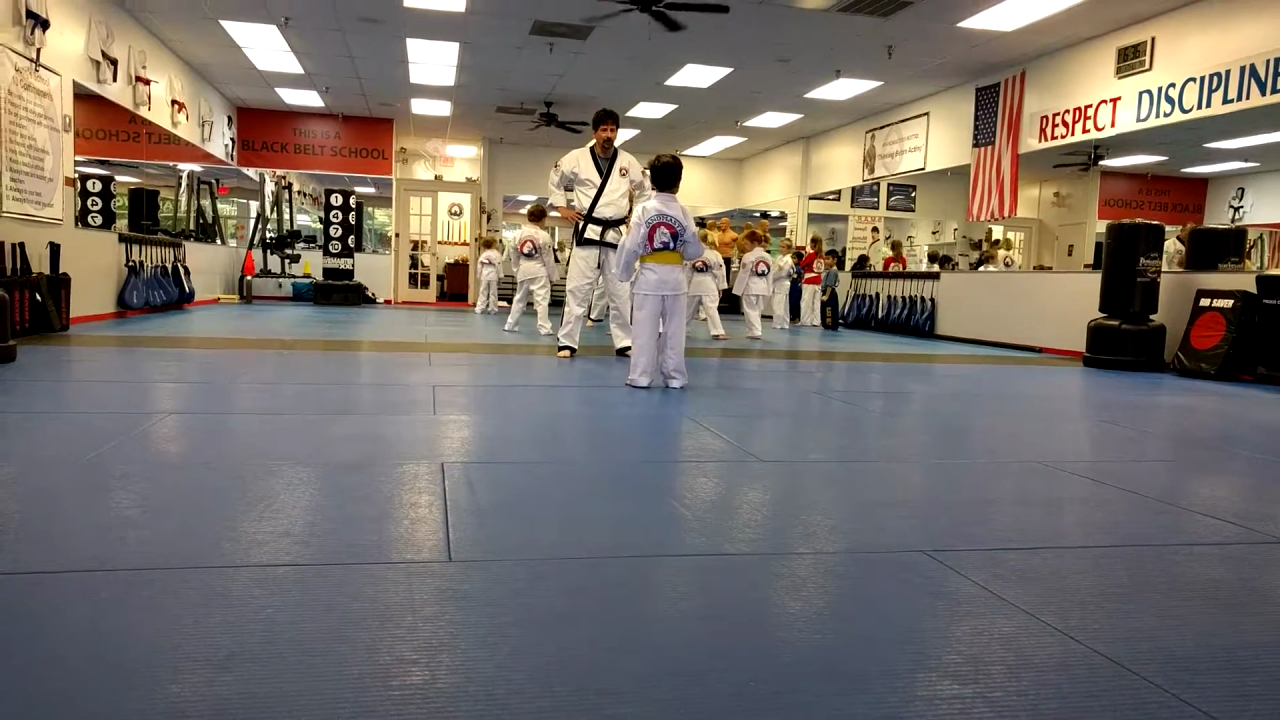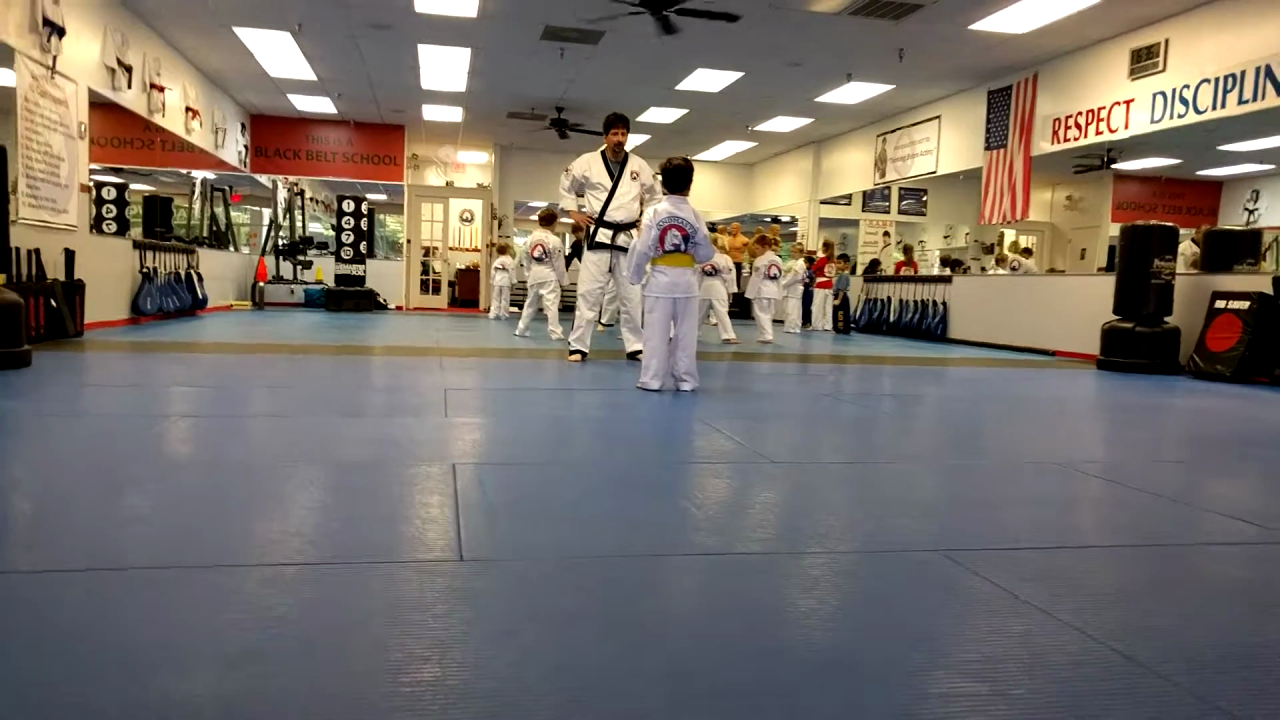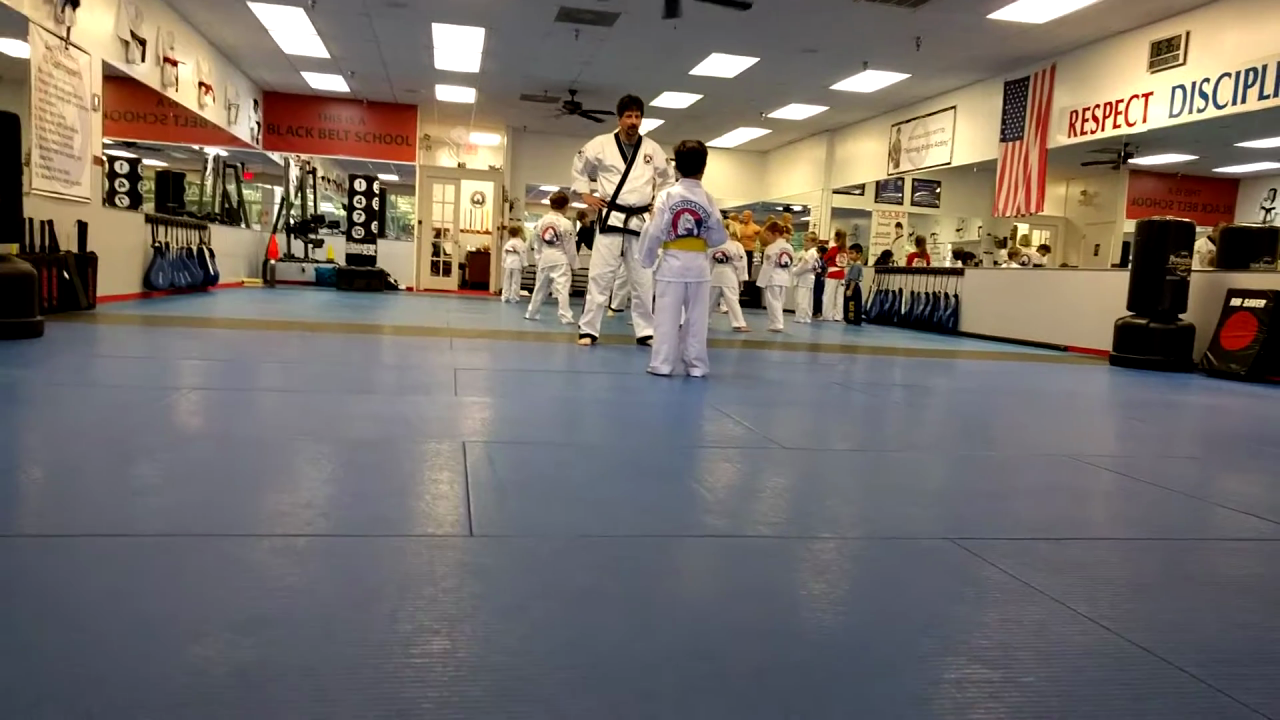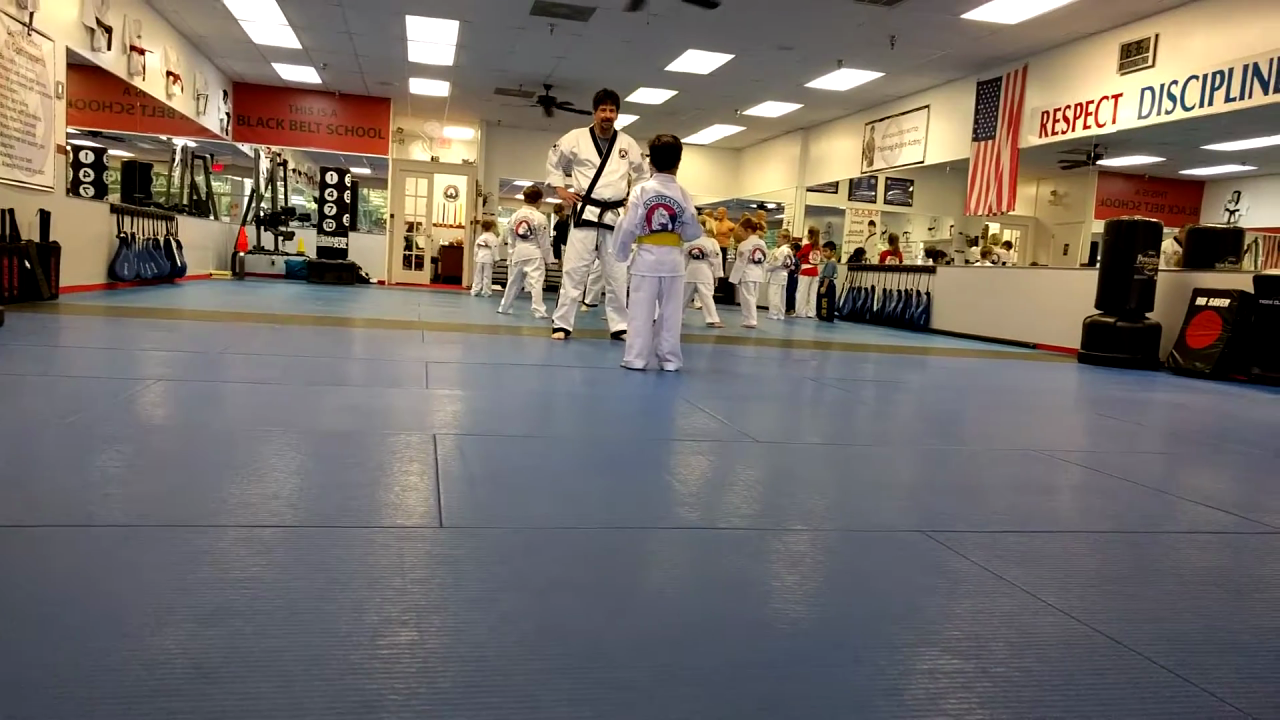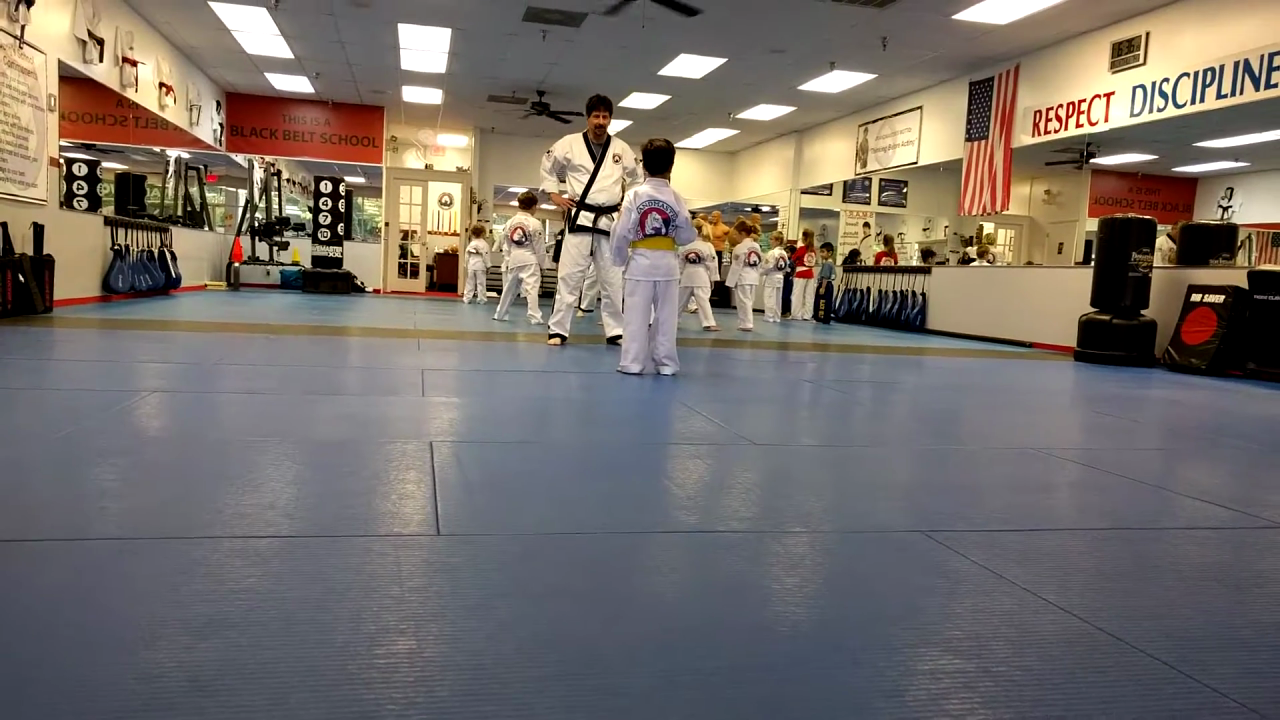
dt=0.3s
person 1, frame 1
left shoulder: (628, 162)
right shoulder: (577, 158)
left elbow: (644, 191)
right elbow: (555, 181)
right wrist: (563, 208)
left hip: (618, 233)
right hip: (588, 232)
left knee: (620, 292)
right knee: (578, 289)
left ankle: (624, 342)
right ankle: (567, 342)
person 1, frame 2
left shoulder: (639, 165)
right shoulder: (588, 162)
left elbow: (654, 195)
right elbow: (566, 186)
right wrist: (574, 212)
left hip: (629, 237)
right hip: (599, 236)
left knee: (632, 295)
right knee: (589, 292)
left ankle: (635, 346)
right ankle: (578, 345)
person 1, frame 3
left shoulder: (652, 149)
right shoulder: (601, 144)
left elbow: (667, 179)
right elbow: (579, 168)
right wrist: (586, 195)
left hip: (641, 220)
right hip: (611, 219)
left knee: (643, 280)
right knee: (600, 276)
left ankle: (645, 331)
right ankle: (588, 330)
person 1, frame 4
left shoulder: (628, 144)
right shoulder: (576, 138)
left elbow: (642, 174)
right elbow: (554, 162)
right wrist: (560, 189)
left hip: (616, 216)
right hip: (586, 213)
left knee: (617, 275)
right knee: (574, 270)
left ankle: (619, 326)
right ankle: (562, 324)
person 1, frame 5
left shoulder: (621, 149)
right shoulder: (569, 144)
left elbow: (636, 178)
right elbow: (548, 168)
right wrist: (555, 194)
left hip: (610, 220)
right hip: (580, 218)
left knee: (613, 280)
right knee: (569, 276)
left ankle: (615, 331)
right ankle: (558, 330)
person 2, frame 1
left shoulder: (643, 210)
right shoulder: (683, 213)
left elbow: (631, 247)
right elbow: (695, 251)
left wrist: (623, 274)
left hip: (649, 277)
right hip: (675, 278)
left knee: (646, 330)
right knee: (674, 330)
left ankle: (641, 375)
right ankle: (674, 376)
person 2, frame 2
left shoulder: (654, 212)
right shoulder: (694, 215)
left elbow: (642, 249)
right elbow: (705, 253)
left wrist: (634, 276)
left hip: (660, 279)
right hip: (687, 280)
left knee: (656, 332)
right knee: (685, 332)
left ankle: (652, 378)
right ankle: (686, 379)
person 2, frame 3
left shoulder: (667, 195)
right shoulder: (708, 199)
left elbow: (654, 232)
right elbow: (718, 238)
left wrist: (646, 260)
left hip: (672, 263)
right hip: (698, 265)
left knee: (667, 316)
right knee: (696, 318)
left ankle: (662, 363)
right ankle: (696, 365)
person 2, frame 4
left shoulder: (641, 190)
right shoulder: (682, 194)
left elbow: (628, 227)
right elbow: (693, 232)
left wrist: (620, 254)
left hip: (646, 258)
right hip: (673, 260)
left knee: (642, 311)
right knee: (670, 313)
left ankle: (636, 357)
right ankle: (669, 359)
person 2, frame 5
left shoulder: (634, 195)
right shoulder: (676, 198)
left elbow: (622, 233)
right elbow: (687, 236)
left wrist: (619, 259)
left hip: (641, 262)
right hip: (667, 264)
left knee: (637, 315)
right knee: (666, 316)
left ankle: (632, 362)
right ankle: (666, 363)
